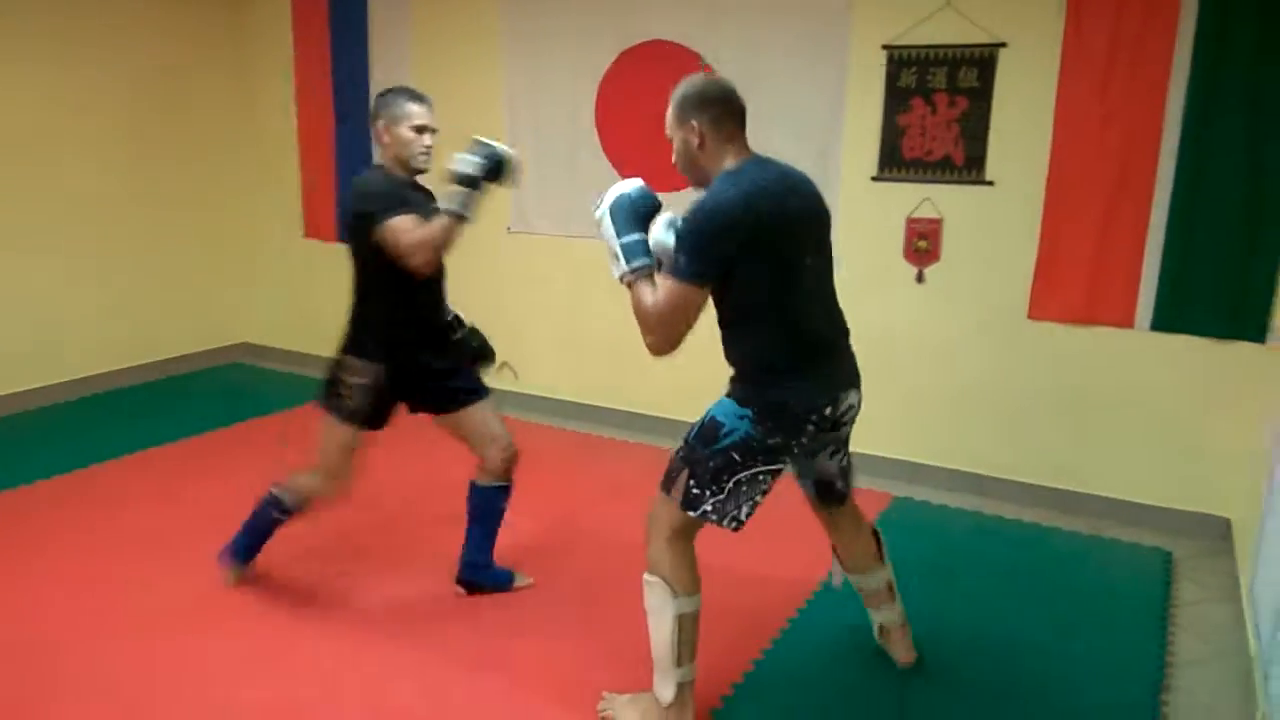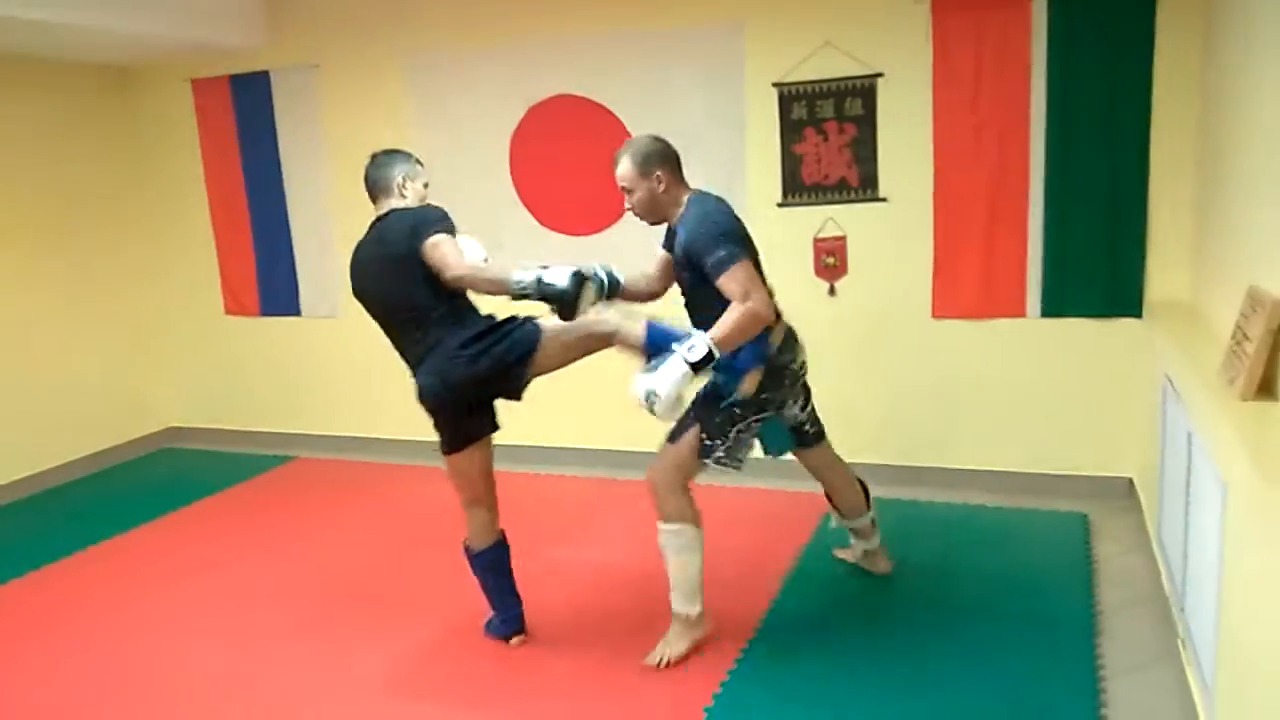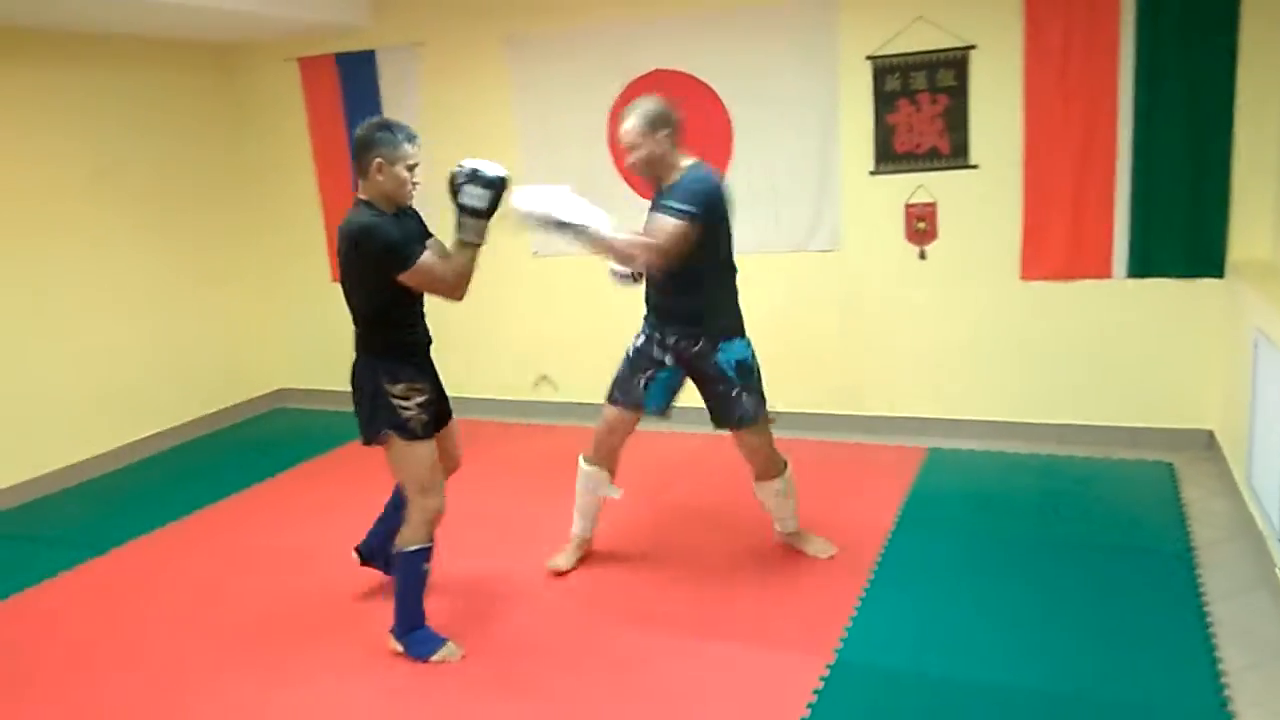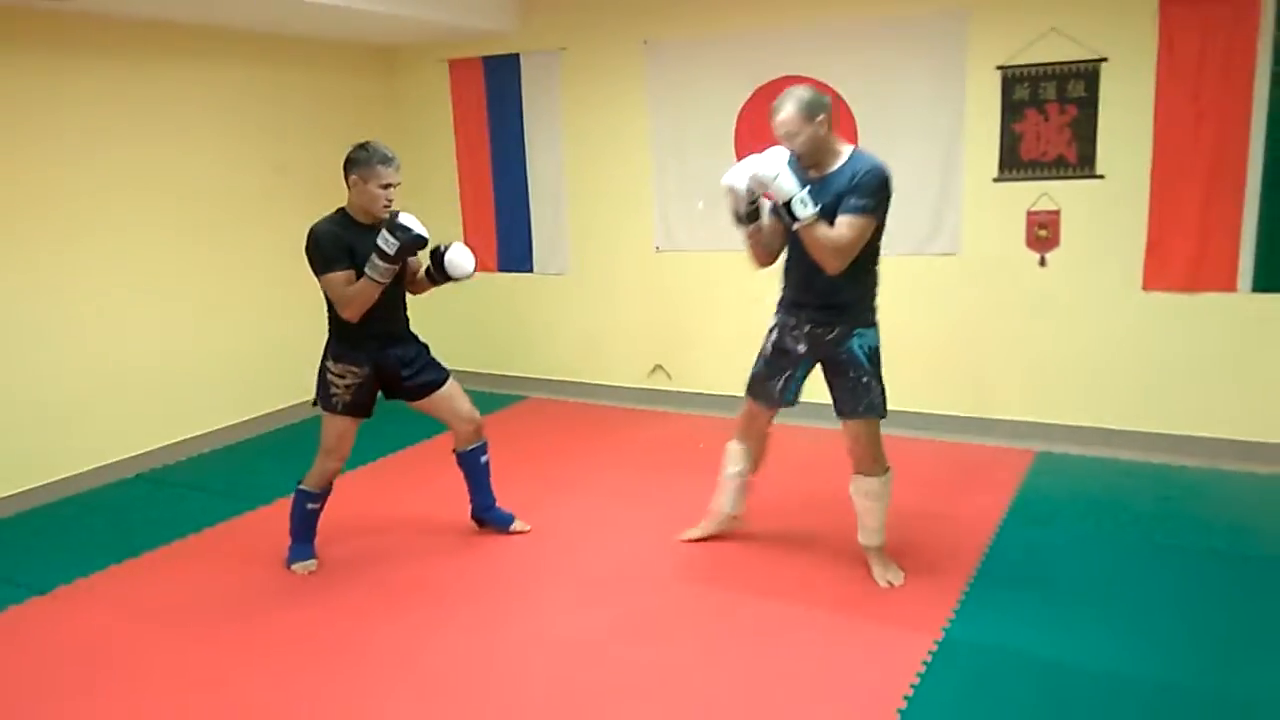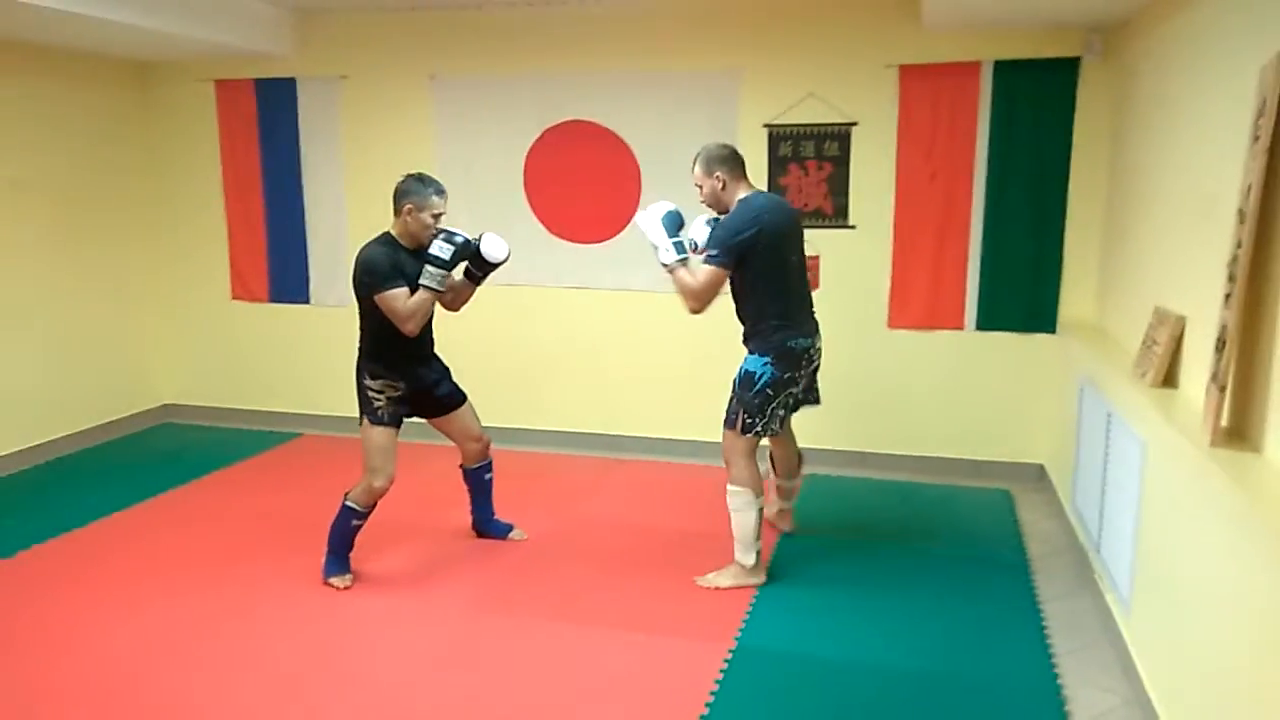
dt=1s
person 1, frame 1
left shoulder: (715, 213)
right shoulder: (795, 187)
left elbow: (660, 335)
left wrist: (626, 245)
right wrist: (679, 248)
left hip: (772, 401)
right hip: (836, 385)
left knee: (665, 524)
right knee: (833, 503)
right ankle: (893, 630)
person 1, frame 2
left shoulder: (702, 220)
right shoulder: (687, 219)
left elbow: (757, 305)
right elbow: (656, 282)
left wrist: (690, 357)
right wrist: (606, 284)
left hip: (755, 370)
right hip: (774, 363)
left knee: (665, 475)
right knee: (817, 457)
left ankle: (688, 620)
right ankle: (872, 547)
person 1, frame 3
left shoulder: (698, 186)
right shoulder: (667, 184)
left elbow: (649, 255)
left wrist: (573, 220)
right wrist: (626, 260)
left hip: (715, 340)
right hip: (661, 332)
left knee: (756, 444)
right knee: (607, 433)
left ankle: (790, 530)
right ankle: (581, 537)
person 1, frame 4
left shoulder: (868, 177)
right shoulder: (792, 173)
left elbow: (835, 257)
right elbow: (765, 256)
left wrist: (790, 198)
right wrist: (747, 210)
left hip: (848, 327)
right hip: (794, 318)
left knee: (863, 439)
right knee: (752, 418)
left ankle: (874, 548)
right ankle: (723, 513)
person 1, frame 5
left shoulder: (740, 221)
right shoulder: (779, 209)
left elbow: (696, 298)
left wrist: (666, 243)
right wrist: (714, 246)
left hip: (773, 348)
right hip: (801, 339)
left knee: (737, 448)
right knee: (774, 427)
left ankle: (746, 564)
right ankle: (784, 509)
person 2, frame 1
left shoulder: (418, 194)
right shoulder: (374, 191)
right elbow: (420, 256)
left wrist: (454, 326)
right wrist: (464, 189)
left hip: (429, 347)
right hip: (374, 357)
left knee: (500, 452)
right knee: (325, 482)
left ankle: (476, 569)
right ankle: (246, 543)
person 2, frame 2
left shoulder: (361, 260)
right shoulder: (423, 217)
right elbow: (462, 268)
right wrist: (541, 282)
left hip: (438, 379)
right hip: (480, 348)
left knee: (478, 507)
right knee: (610, 325)
left ankle: (508, 618)
person 2, frame 3
left shoulder: (399, 215)
right shoulder: (371, 230)
left elbow: (445, 271)
right elbow: (454, 285)
left wrist: (473, 212)
right wrist: (473, 220)
left hip: (409, 366)
right hip: (389, 377)
left knee: (441, 463)
right knee: (426, 502)
left ankle: (379, 547)
right ankle: (409, 629)
person 2, frame 4
left shoulder: (397, 225)
right shoulder: (327, 235)
right elbow: (349, 308)
left wrist: (436, 272)
right wrist: (384, 259)
left hip: (403, 347)
right hip: (352, 358)
left knee: (469, 422)
right knee: (330, 463)
left ankle: (488, 513)
right ankle: (301, 543)
person 2, frame 5
left shoulder: (428, 248)
right shoulder: (375, 258)
left elbow: (453, 303)
right elbow: (409, 321)
left wrist: (476, 271)
right wrist: (438, 268)
left hip: (425, 367)
right hip: (383, 377)
left knee: (477, 442)
right knee: (378, 482)
left ankle: (484, 521)
right ankle: (336, 557)
